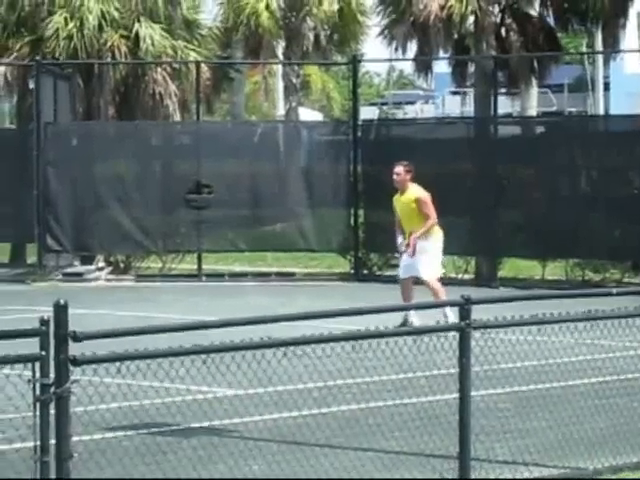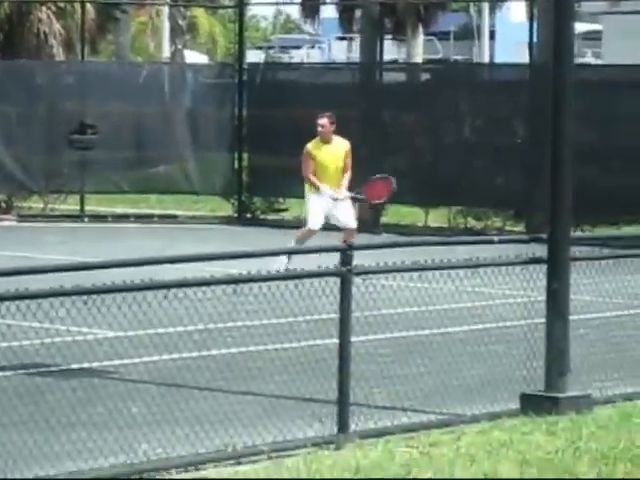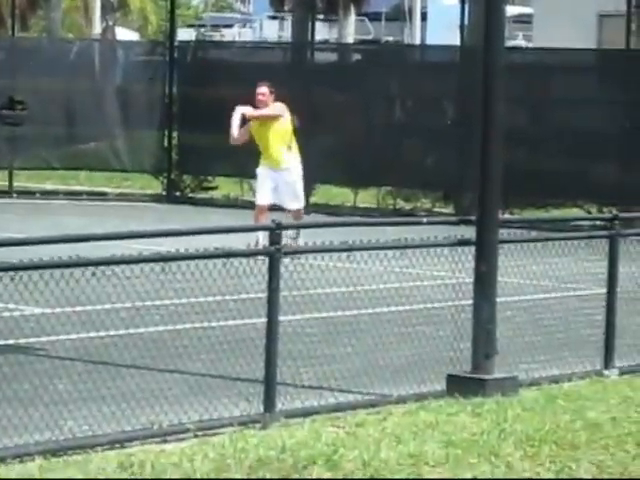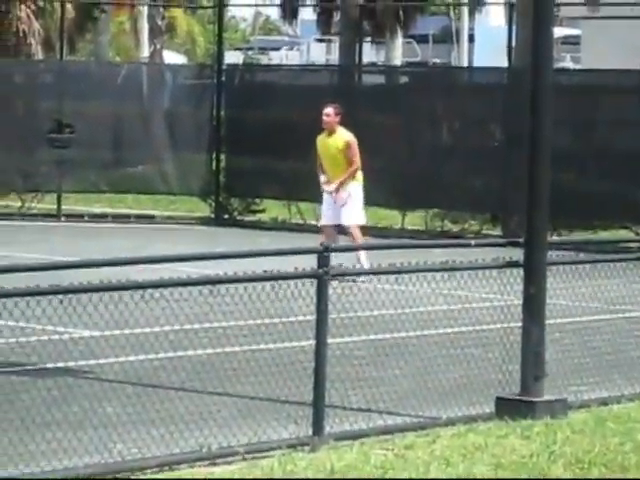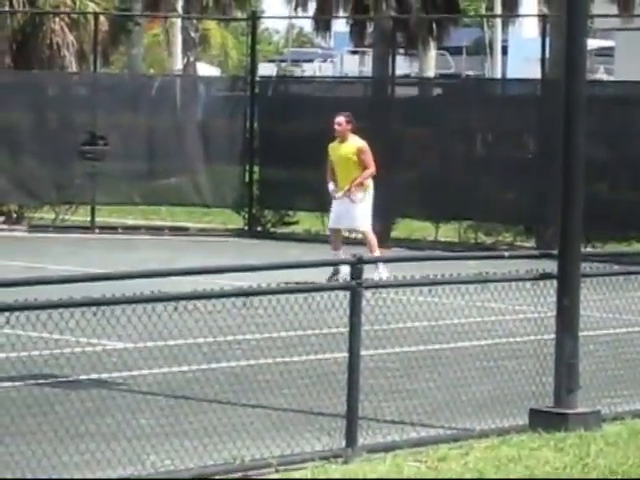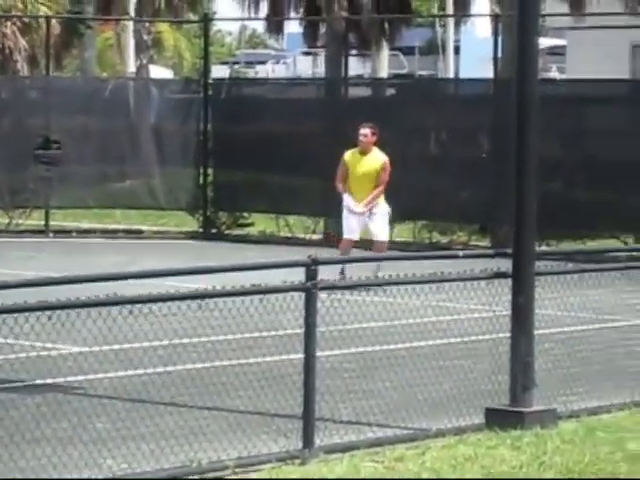
dt=0.7s
person 1, frame 1
left shoulder: (419, 195)
right shoulder: (396, 199)
left elbow: (433, 220)
left wrist: (416, 235)
right wrist: (400, 238)
left hip: (429, 240)
right hip: (413, 243)
left knee: (429, 279)
right knee: (404, 279)
left ankle: (449, 317)
right ankle: (410, 318)
person 1, frame 2
left shoulder: (345, 145)
right shoulder: (311, 148)
left elbow: (347, 171)
right elbow: (308, 176)
left wrist: (343, 189)
right wrist: (324, 190)
left hip: (337, 192)
right hip: (317, 193)
left knee: (351, 228)
right knee: (312, 228)
right ankle: (288, 255)
person 1, frame 3
left shoulder: (279, 108)
right shoulder: (253, 123)
left elbow: (252, 114)
right elbow: (234, 140)
left wrist: (245, 110)
right wrist: (236, 117)
left hip: (289, 165)
right hip: (267, 167)
left knee: (296, 208)
right knee: (261, 205)
left ankle: (297, 233)
right ankle: (260, 243)
person 1, frame 4
left shoulder: (347, 139)
right shoulder: (320, 139)
left elbow: (356, 165)
left wrist: (339, 183)
right wrist: (322, 178)
left hip: (349, 186)
right hip: (331, 188)
left knee: (351, 225)
right knee: (327, 226)
left ankle: (363, 263)
person 1, frame 5
left shoulder: (360, 145)
right shoulder: (332, 146)
left elbow: (371, 169)
right elbow: (331, 170)
left wrist: (355, 183)
right wrist: (331, 184)
left hip: (359, 194)
right hip: (341, 194)
left knee: (364, 228)
right knee: (333, 229)
left ankle: (380, 268)
right ankle: (340, 269)
person 1, frame 6
left shoulder: (382, 160)
right shoulder: (348, 157)
left elbow: (381, 187)
right elbow: (339, 181)
left wrist: (364, 204)
right wrist: (347, 199)
left hip: (375, 204)
right hip: (352, 205)
left knee: (381, 241)
right knee: (349, 239)
left ankle: (377, 272)
right ankle: (343, 271)
